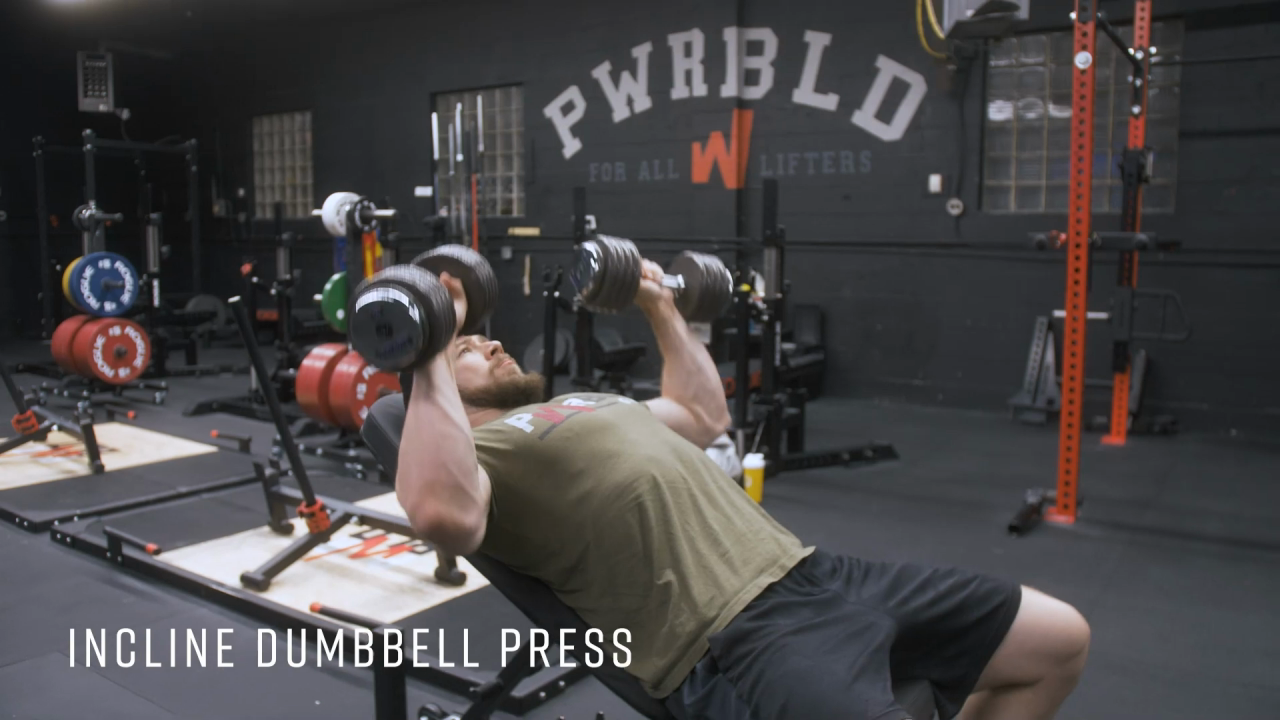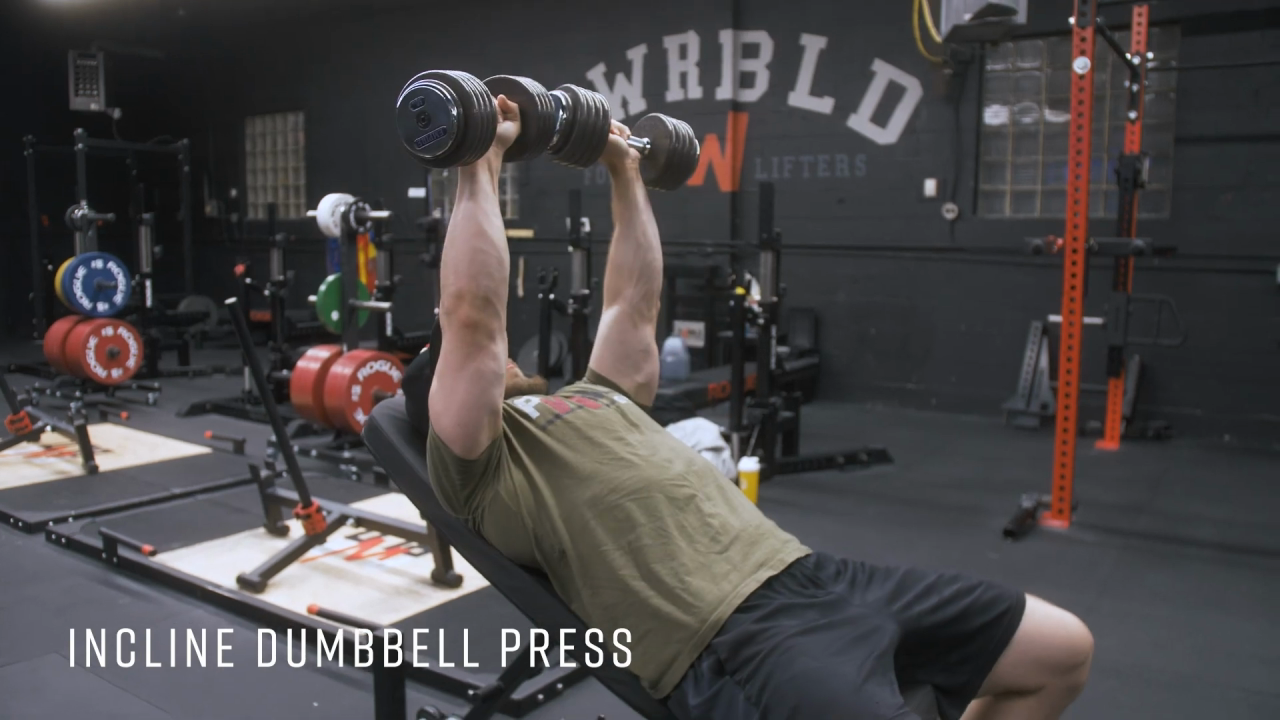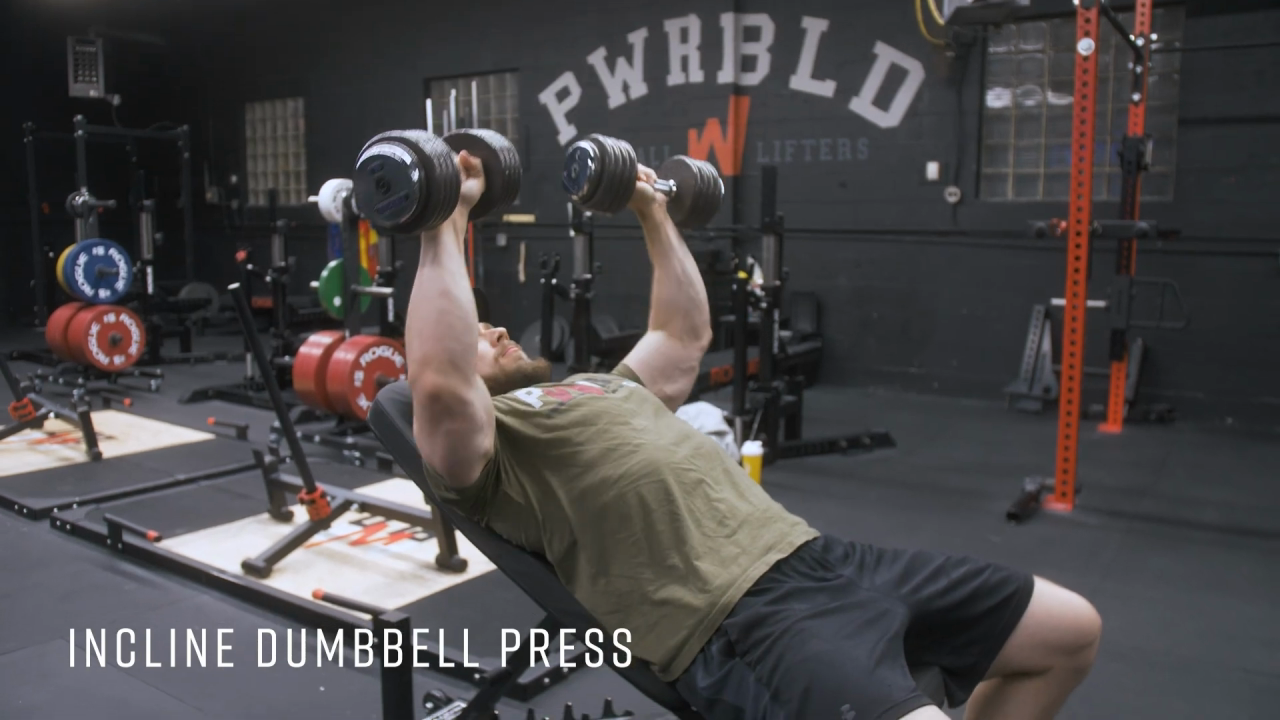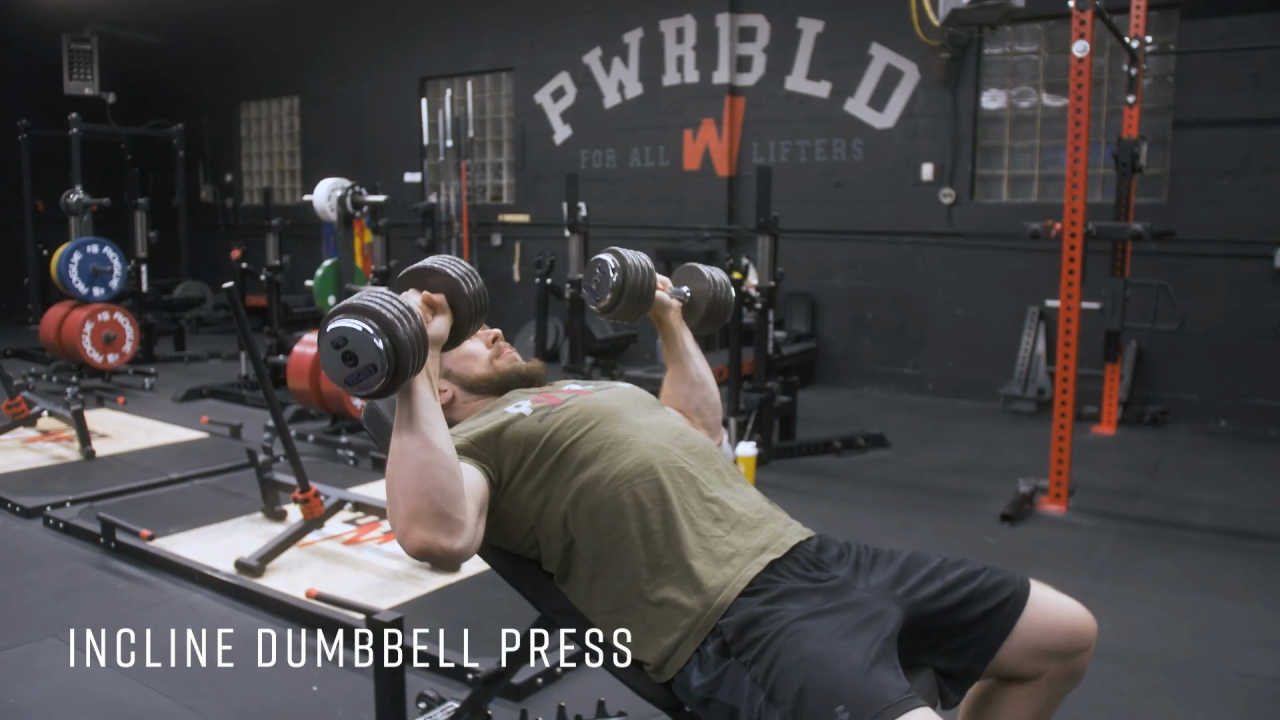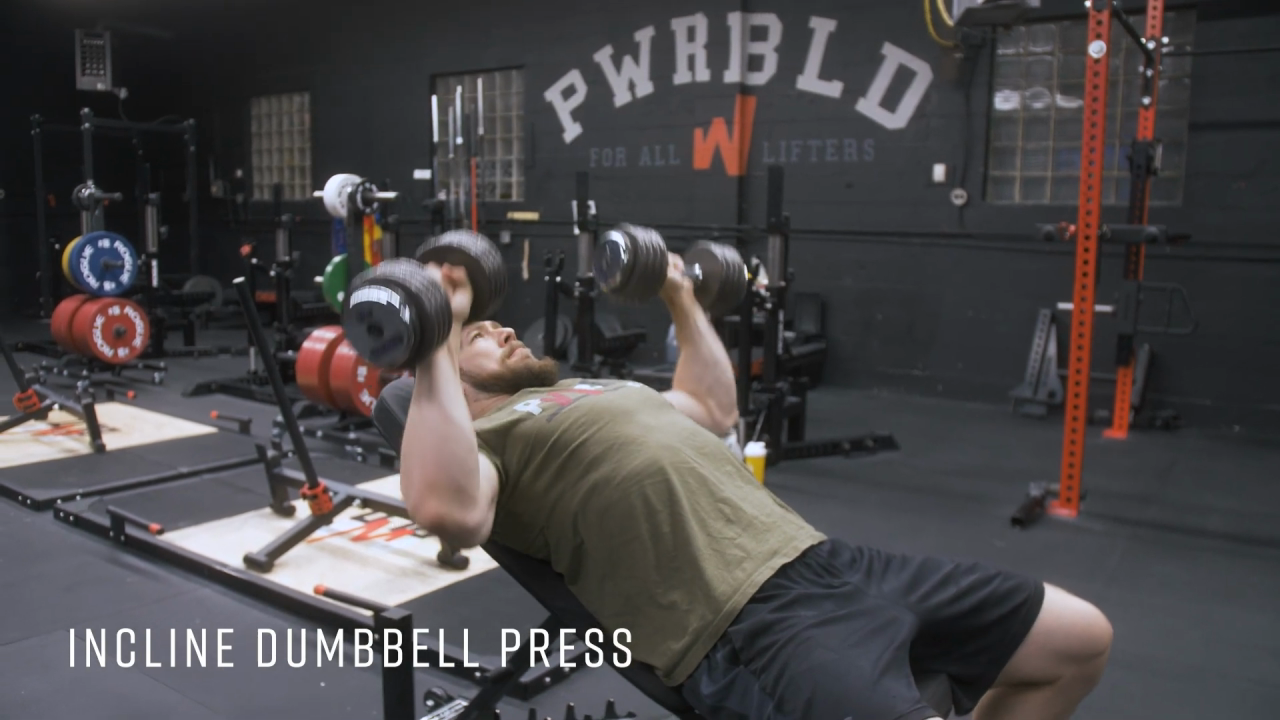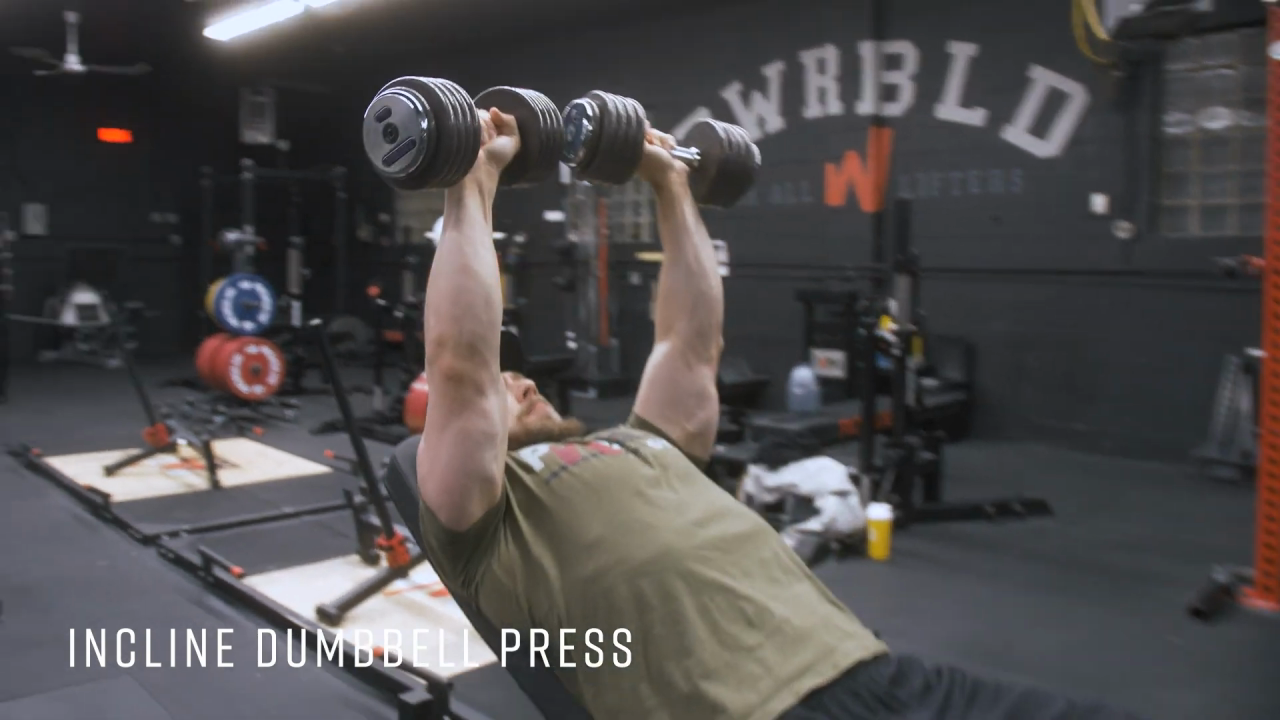
dt=0.7s
person 1, frame 1
left shoulder: (585, 407)
right shoulder: (477, 454)
left elbow: (707, 420)
right elbow: (444, 515)
left wrist: (663, 313)
right wrist: (431, 349)
left hip: (804, 574)
right hip: (730, 640)
left knee: (1059, 640)
person 1, frame 2
left shoulder: (595, 399)
right shoulder: (480, 459)
left elbow: (634, 304)
right elbow: (471, 315)
left wrist: (625, 173)
right wrist: (482, 163)
left hip: (805, 575)
right hip: (730, 640)
left knee: (1063, 651)
person 1, frame 3
left shoulder: (601, 391)
right shoulder: (484, 452)
left elbow: (685, 335)
right elbow: (438, 384)
left wrist: (652, 214)
right wrist: (445, 225)
left hip: (810, 558)
right hip: (737, 623)
left knee: (1070, 631)
person 1, frame 4
left shoulder: (579, 396)
right shoulder: (471, 446)
left elbow: (702, 428)
right elbow: (435, 534)
left wrist: (670, 320)
right wrist: (413, 362)
left hip: (807, 558)
right hip: (734, 620)
left knee: (1065, 637)
person 1, frame 5
left shoulder: (596, 391)
right shoulder: (484, 437)
left elbow: (716, 413)
right elbow: (449, 509)
left wrist: (683, 302)
right wrist: (436, 342)
left hip: (823, 562)
right hip: (747, 624)
left knee: (1080, 639)
person 1, frame 6
left shoulder: (638, 446)
right shoulder: (488, 507)
left elbow: (689, 337)
right elbow: (461, 367)
left wrist: (670, 189)
right wrist: (474, 182)
